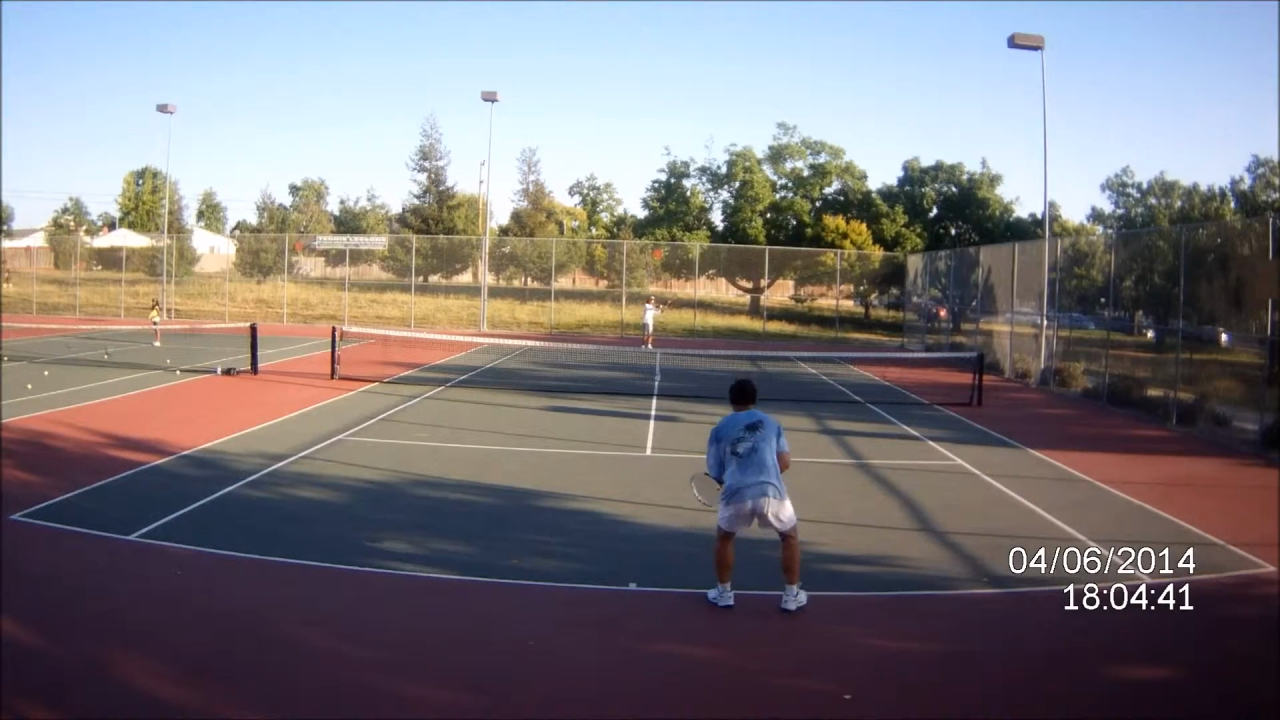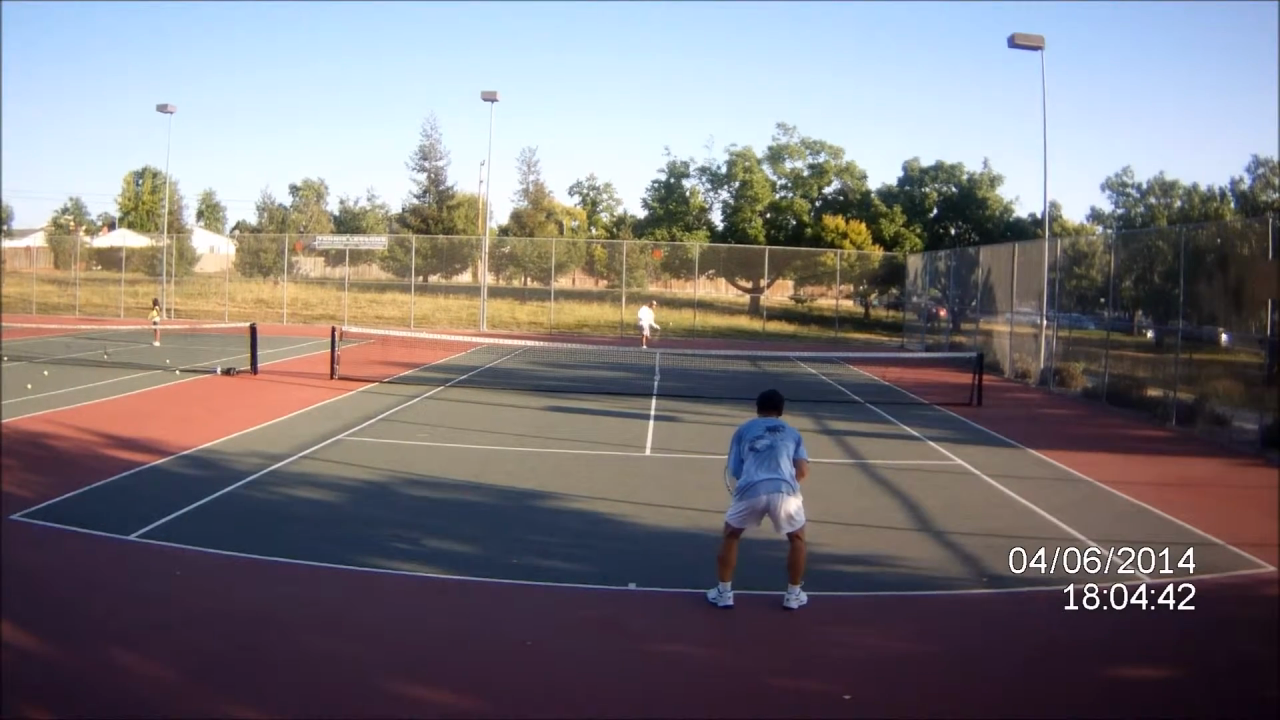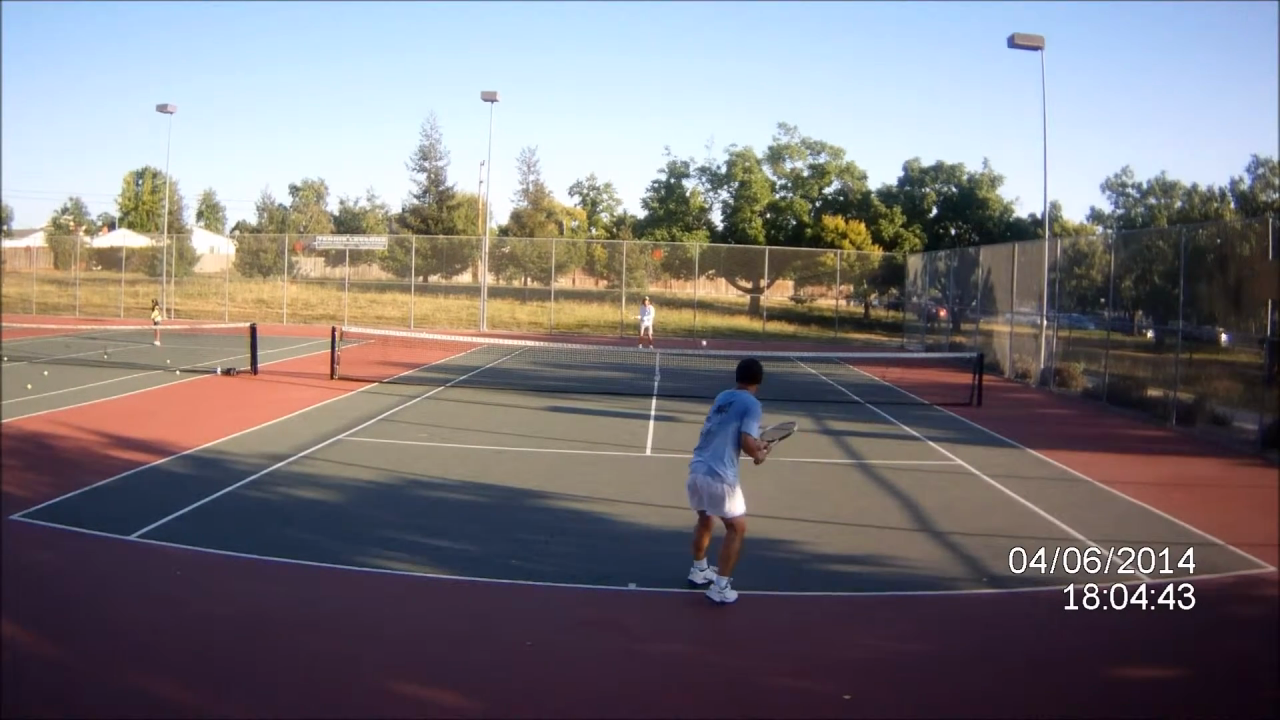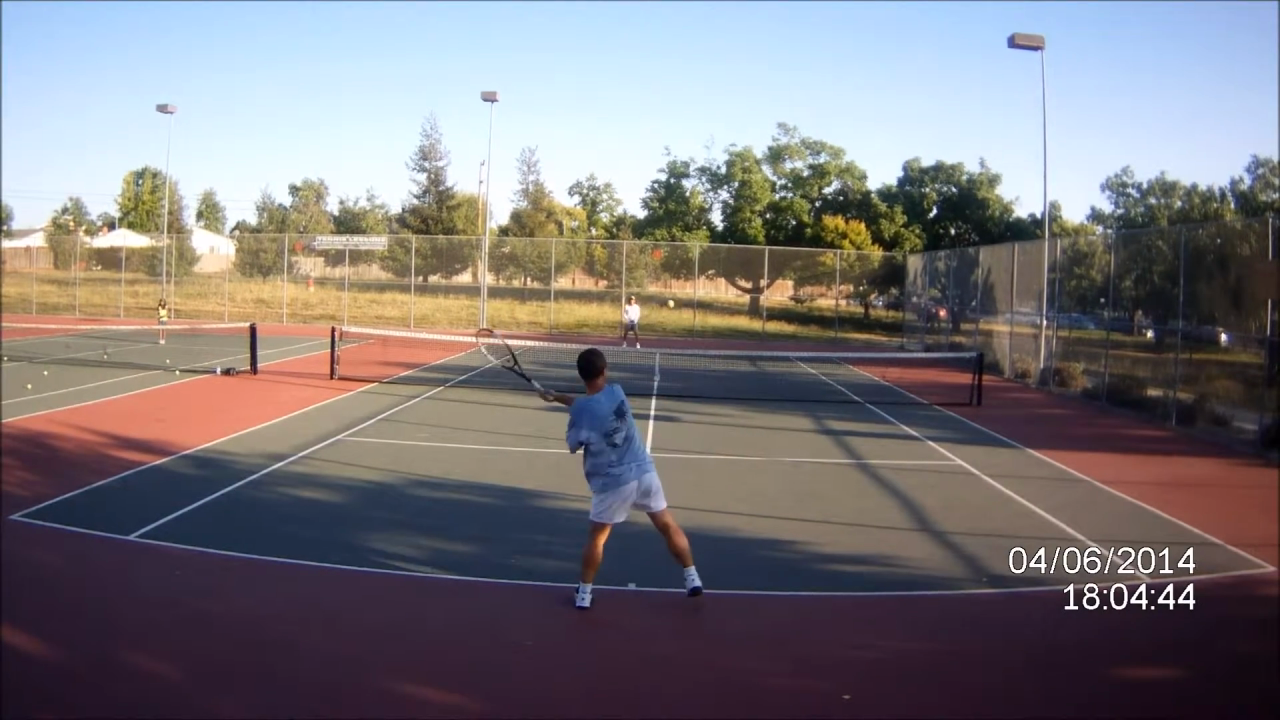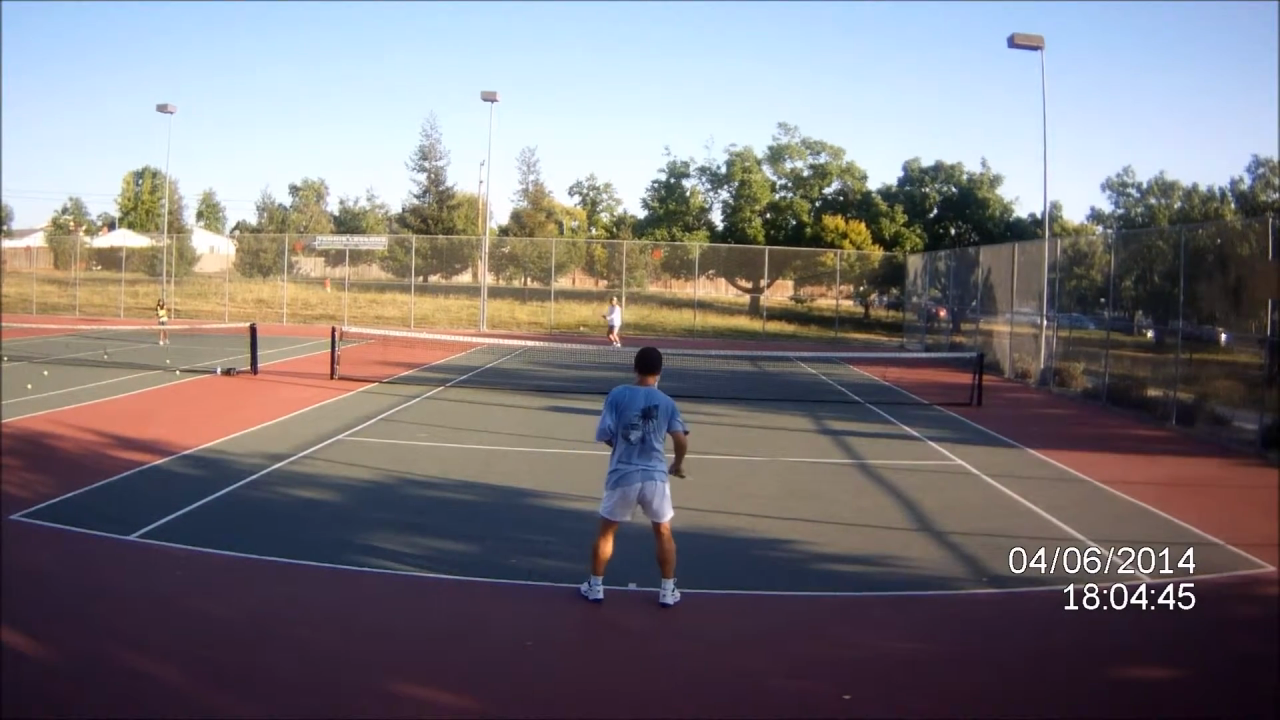
dt=1s
person 1, frame 1
left shoulder: (720, 428)
right shoulder: (771, 423)
left elbow: (716, 474)
right elbow: (784, 461)
left hip: (736, 493)
right hip: (771, 490)
left knee: (724, 538)
right knee: (790, 539)
left ankle: (724, 593)
right ankle: (792, 595)
person 1, frame 2
left shoulder: (743, 430)
right shoulder: (793, 433)
left elbow: (735, 471)
right elbow: (802, 471)
left hip: (751, 490)
right hip: (784, 490)
left knee: (730, 536)
right knee: (797, 539)
left ankle: (724, 592)
right ankle: (793, 594)
person 1, frame 3
left shoulder: (722, 397)
right shoulder: (752, 404)
right elbow: (747, 442)
left wrist: (756, 445)
right wrist: (758, 454)
left hip: (697, 469)
right hip: (719, 475)
left knee: (705, 521)
right knee: (736, 529)
left ankle: (699, 570)
right ankle: (720, 587)
person 1, frame 4
left shoulder: (580, 407)
right shoulder: (615, 392)
left elbow: (573, 446)
right wrist: (559, 398)
left hip: (611, 482)
right hip: (644, 471)
left knee: (597, 538)
right knee: (668, 526)
left ankle: (584, 593)
right ankle: (692, 578)
person 1, frame 5
left shoulder: (618, 394)
right shoulder: (667, 403)
left elbow: (603, 434)
right elbow: (681, 442)
right wrist: (678, 465)
left hip: (622, 476)
right hip: (655, 477)
left knee: (606, 532)
right knee: (663, 533)
left ankle: (595, 586)
right ankle: (667, 591)
